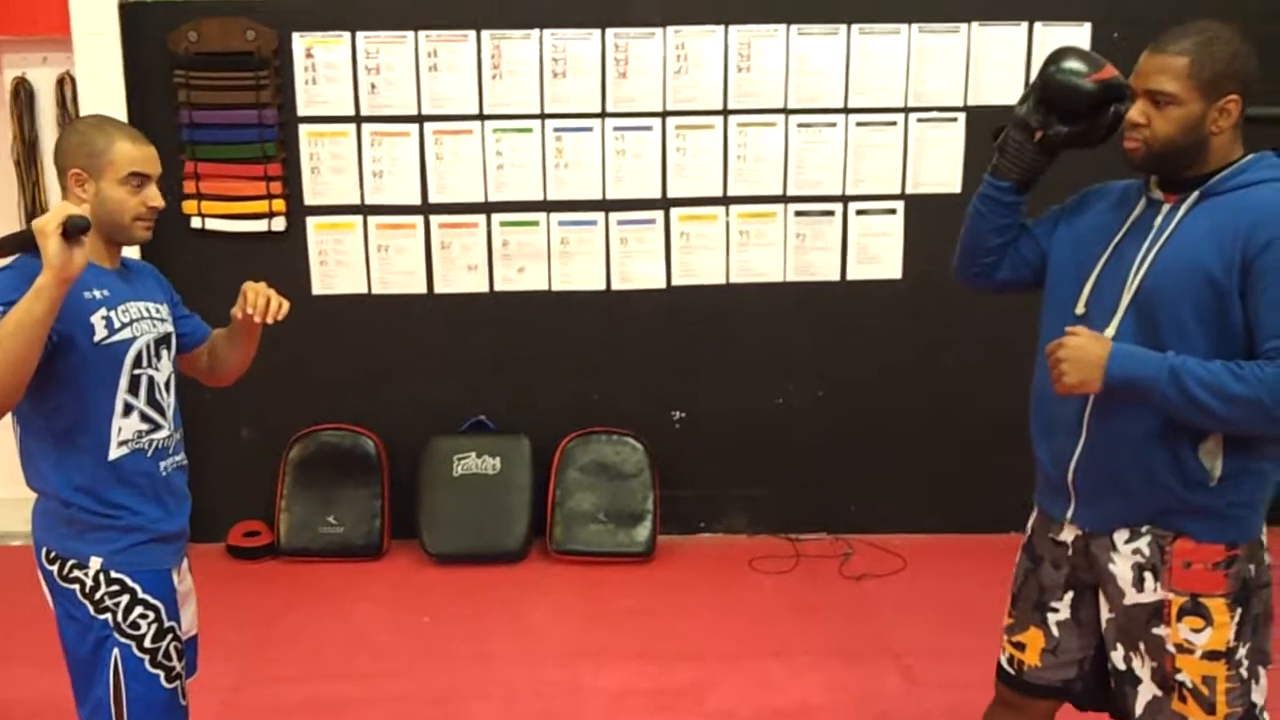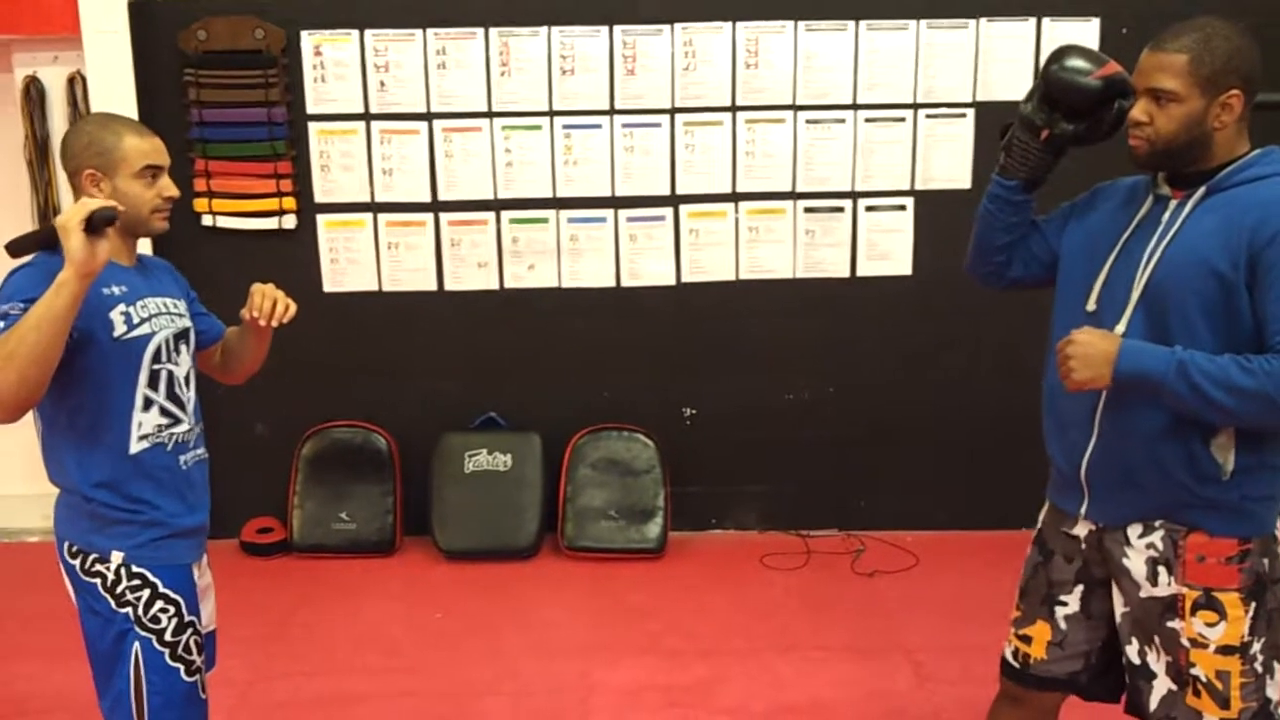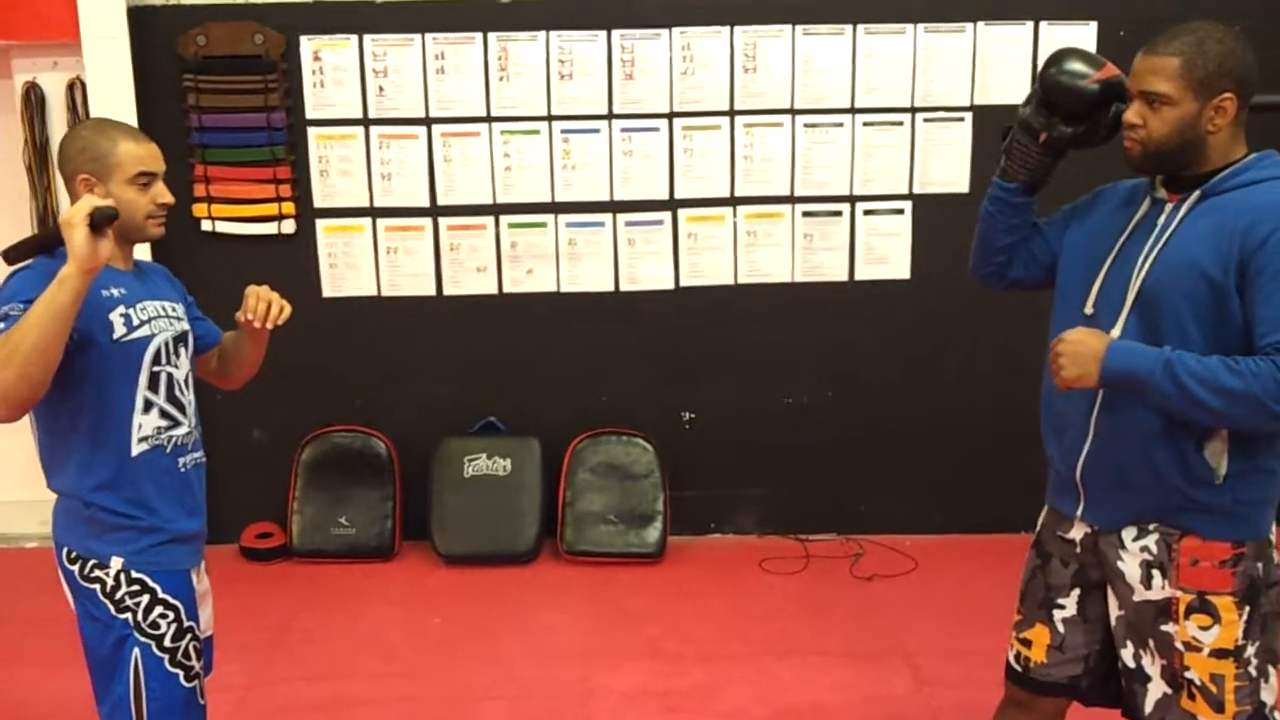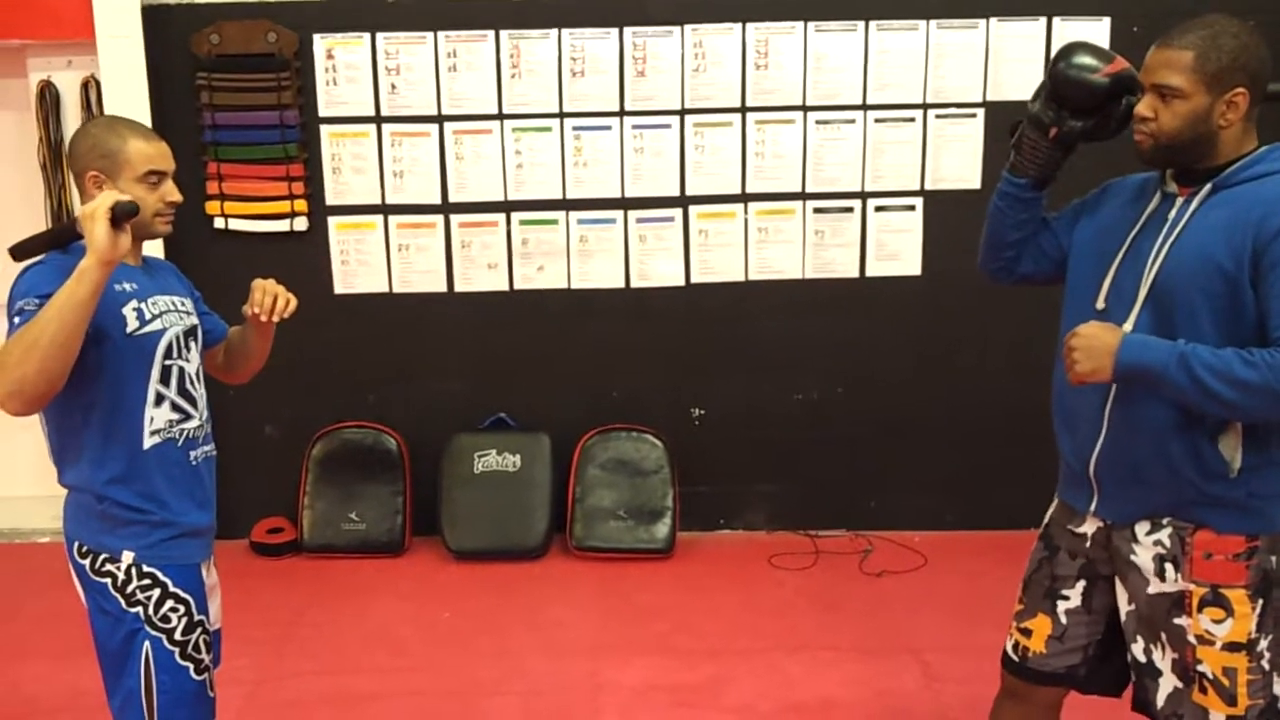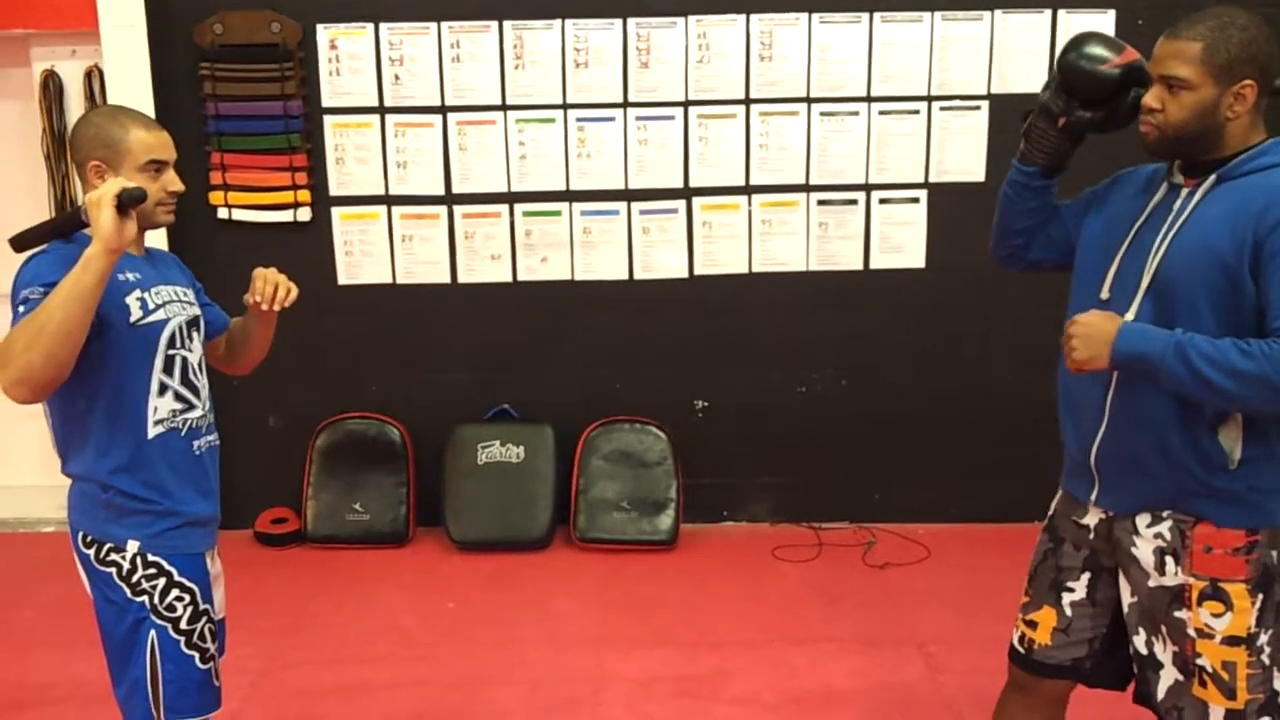
dt=0.4s
person 1, frame 1
right shoulder: (1099, 209)
right elbow: (982, 265)
left wrist: (1123, 368)
right wrist: (1019, 154)
left hip: (1187, 541)
right hip: (1065, 519)
person 1, frame 2
right shoulder: (1111, 205)
right elbow: (995, 262)
left wrist: (1130, 364)
right wrist: (1025, 153)
left hip: (1201, 535)
right hip: (1078, 515)
person 1, frame 3
right shoulder: (1110, 208)
right elbow: (998, 263)
left wrist: (1119, 363)
right wrist: (1026, 155)
left hip: (1196, 538)
right hip: (1077, 515)
person 1, frame 4
right shoulder: (1120, 202)
right elbow: (1007, 258)
left wrist: (1134, 357)
right wrist: (1036, 150)
left hip: (1207, 530)
right hip: (1087, 511)
person 1, frame 5
right shoulder: (1132, 192)
right elbow: (1019, 244)
left wrist: (1131, 345)
right wrist: (1045, 139)
left hip: (1207, 523)
right hip: (1091, 500)
person 2, frame 1
left shoulder: (147, 279)
left elbow: (213, 367)
left wrist: (247, 323)
right wrist: (55, 280)
left hip: (161, 536)
right hip: (99, 551)
person 2, frame 2
left shoulder: (164, 276)
left elbow: (227, 365)
left wrist: (259, 323)
right wrist: (78, 275)
left hip: (180, 533)
right hip: (119, 545)
person 2, frame 3
left shoulder: (160, 280)
left elbow: (224, 370)
left wrist: (254, 326)
right wrist: (80, 270)
left hip: (177, 536)
right hip: (119, 549)
person 2, frame 4
left shoulder: (168, 277)
right shoulder: (55, 278)
left elbow: (231, 366)
left wrist: (261, 321)
right wrist: (98, 263)
left hip: (186, 531)
right hip: (129, 544)
person 2, frame 5
left shoulder: (169, 267)
right shoulder: (59, 267)
left elbow: (232, 357)
left wrist: (263, 310)
right wrist: (105, 251)
left hip: (189, 521)
right hip: (134, 533)
